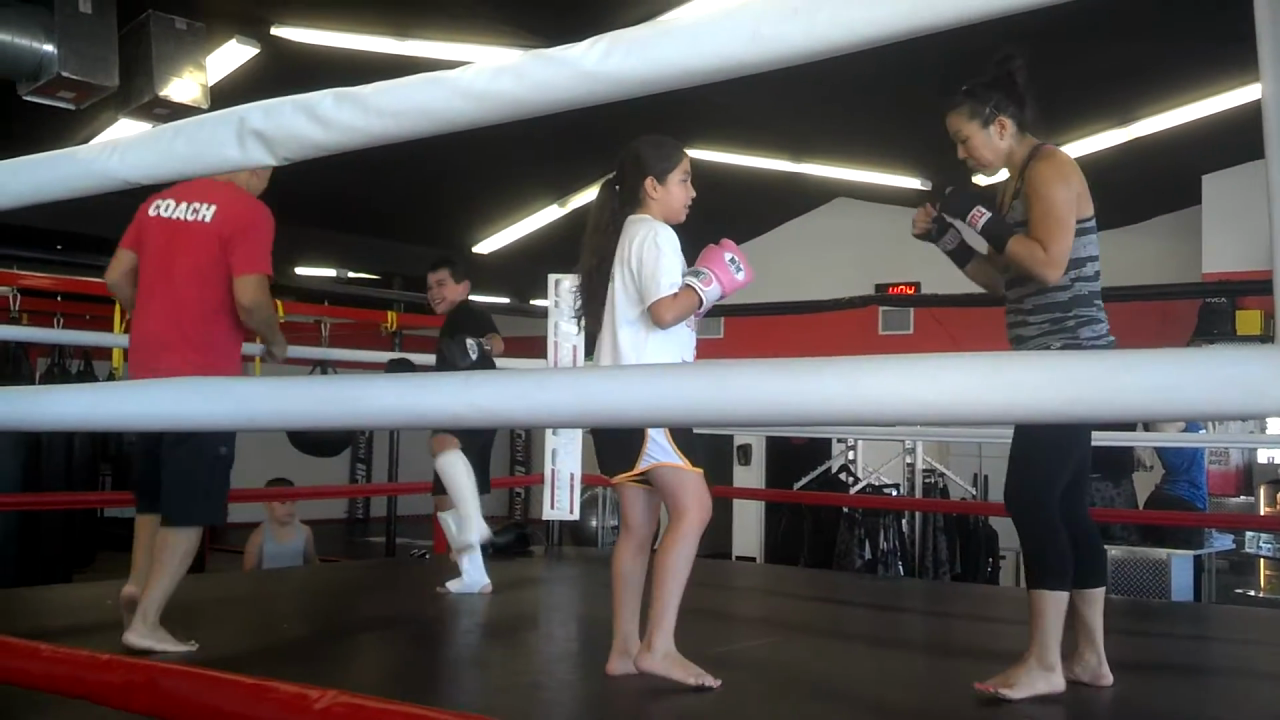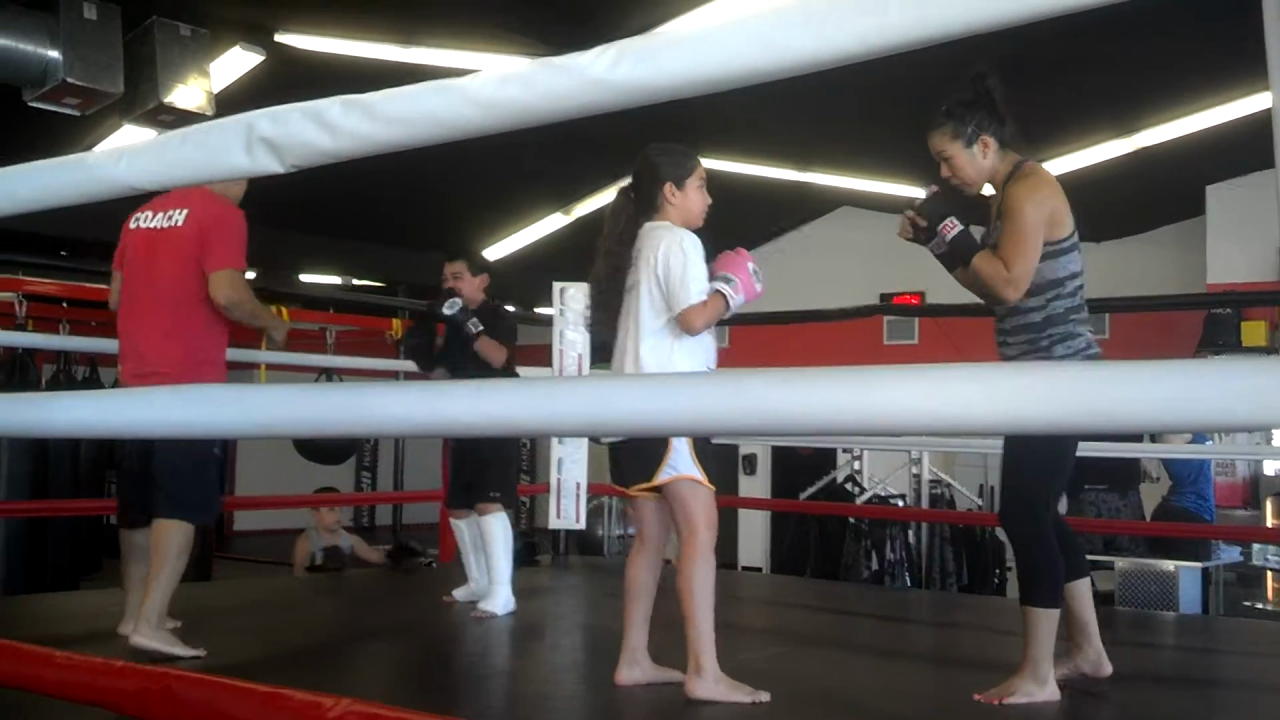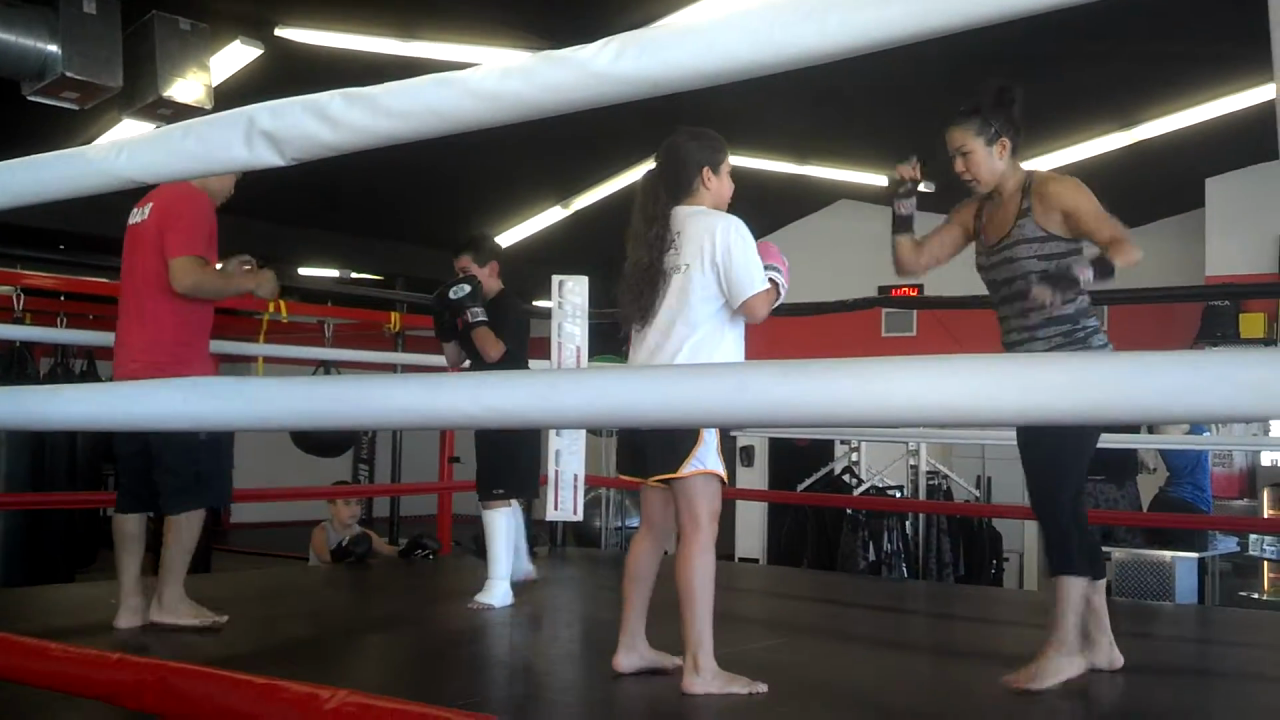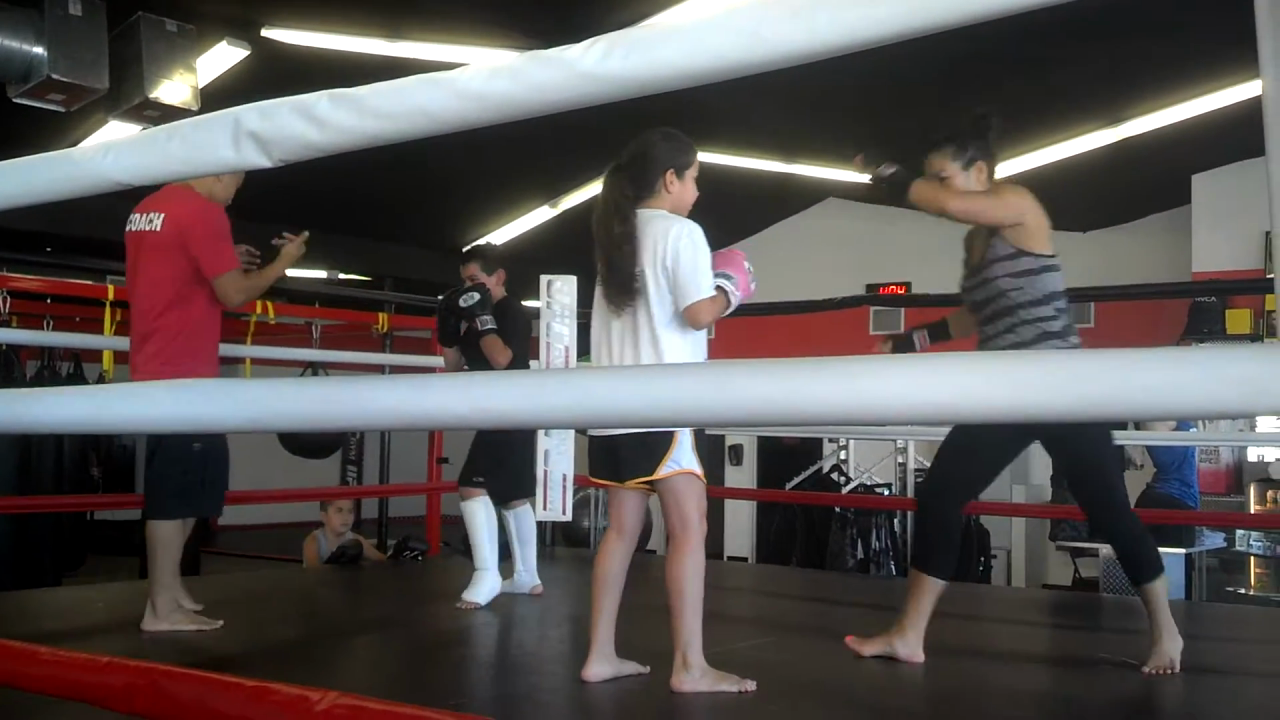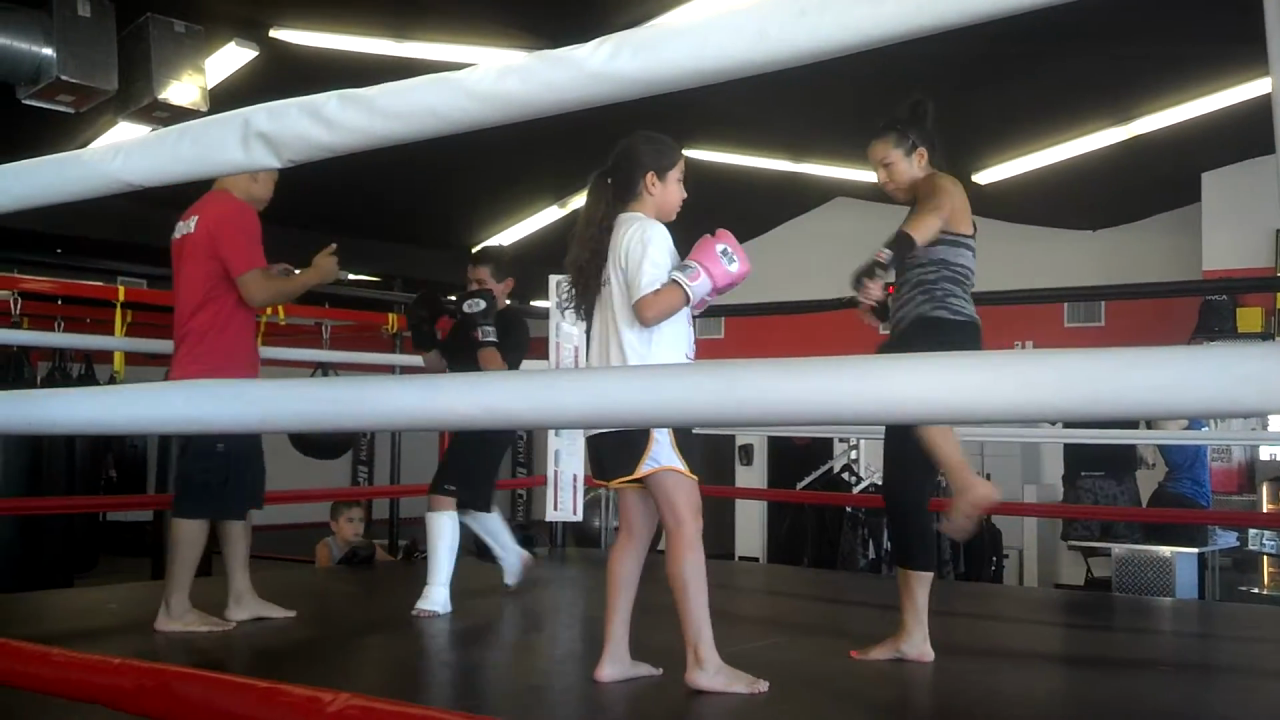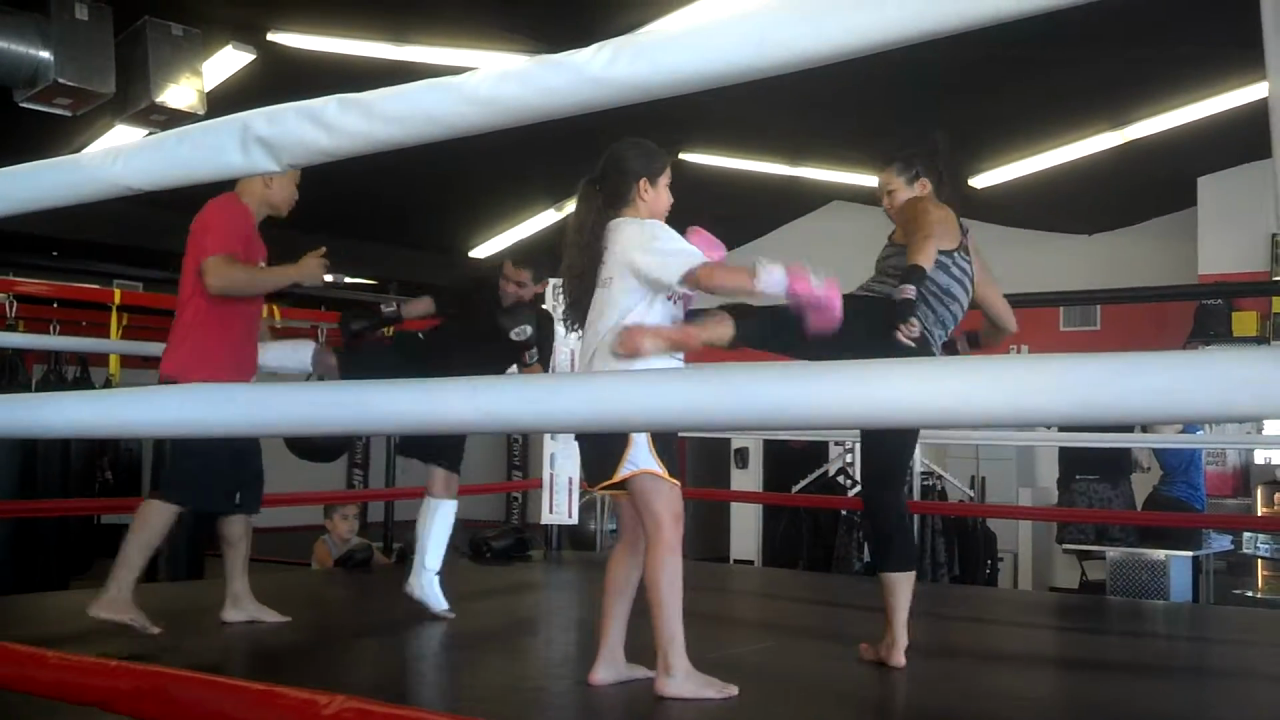
dt=0.4s
person 1, frame 1
left shoulder: (1050, 168)
right shoulder: (1015, 185)
left elbow: (1049, 266)
right elbow: (1000, 280)
left wrist: (980, 216)
right wrist: (946, 237)
left hip: (1071, 360)
left knee: (1030, 500)
right knee: (1066, 506)
left ankle: (1044, 663)
right ankle: (1090, 656)
person 1, frame 2
left shoulder: (1029, 187)
right shoulder: (1007, 196)
left elbow: (1010, 287)
right elbow: (990, 287)
left wrist: (954, 227)
right wrist: (935, 241)
left hip: (1055, 373)
left knee: (1024, 515)
right knee: (1039, 512)
left ankle: (1038, 675)
right ankle: (1087, 648)
person 1, frame 3
left shoulder: (1053, 191)
right shoulder: (973, 213)
left elbow: (1128, 249)
right elbow: (908, 262)
left wrist: (1072, 278)
right wrist: (903, 200)
left hip: (1078, 366)
left knee: (1053, 498)
right knee: (1060, 503)
left ankle: (1061, 647)
right ankle: (1098, 642)
person 1, frame 4
left shoulder: (1020, 211)
right shoulder: (974, 240)
left elbow: (943, 201)
left wrist: (892, 176)
right wrist: (917, 339)
left knee: (1105, 510)
right knee: (938, 498)
left ankle: (1164, 630)
right ankle: (909, 635)
person 1, frame 5
left shoulder: (941, 189)
right shoulder: (930, 207)
left elbow: (929, 222)
left wrist: (878, 264)
right wrist: (889, 299)
left hip: (942, 330)
right hip: (941, 353)
right knee: (902, 490)
left ankle: (966, 479)
right ankle: (911, 636)
person 1, frame 6
left shoulder: (926, 211)
right shoulder: (970, 254)
left elbow: (923, 245)
right elbow: (1006, 323)
left wrist: (907, 299)
right wrist: (966, 342)
left hip: (874, 323)
right hip: (911, 361)
left knee: (758, 322)
right knee: (885, 496)
left ankle: (669, 337)
right ankle: (894, 639)
person 2, frame 1
left shoulder: (627, 236)
right shoulder: (655, 235)
right elbow: (667, 312)
left wrist: (705, 291)
right wrist: (710, 281)
left knee: (638, 525)
right knee: (693, 510)
left ankle: (625, 649)
right ankle: (658, 646)
person 2, frame 2
left shoulder: (639, 246)
right shoulder: (678, 241)
right elbow: (695, 318)
left wrist: (717, 291)
right wrist: (733, 287)
left knee: (652, 536)
right knee: (699, 529)
left ankle: (634, 659)
right ankle: (705, 671)
person 2, frame 3
left shoulder: (656, 233)
right shoulder: (723, 228)
right elbow: (755, 307)
right wrist: (777, 276)
left knee: (656, 525)
right knee: (699, 527)
left ankle: (632, 643)
right ankle: (702, 667)
person 2, frame 4
left shoulder: (618, 237)
right shoulder: (680, 233)
right elbow: (696, 313)
right wrist: (731, 287)
left knee: (623, 527)
right knee: (689, 528)
left ankle: (601, 654)
right ankle: (691, 665)
person 2, frame 5
left shoulder: (619, 233)
right shoulder: (646, 231)
right elbow: (650, 308)
left wrist: (700, 286)
right wrist: (702, 273)
left knee: (637, 528)
right knee: (685, 523)
left ankle: (615, 655)
right ankle: (704, 661)
person 2, frame 6
left shoulder: (608, 240)
right shoulder: (645, 237)
right elbow: (709, 275)
left wrist: (688, 269)
right wrist: (788, 280)
left knee: (637, 533)
right knee: (666, 526)
left ankle: (608, 658)
right ankle: (675, 668)
person 3, frame 1
left shoulder: (159, 201)
right shoulder: (247, 211)
left elbow: (116, 274)
right elbow: (249, 300)
right wrist: (274, 336)
left hip: (146, 371)
right hip: (201, 379)
left knee: (153, 491)
right knee: (189, 507)
left ankle: (138, 582)
right ankle: (144, 621)
person 3, frame 2
left shoulder: (144, 213)
right shoulder: (222, 213)
left elbow: (116, 298)
right elbow: (225, 294)
right wrist: (269, 323)
left hip: (137, 382)
right hip: (190, 383)
left knee: (138, 503)
right knee: (182, 504)
left ankle: (135, 612)
right ankle: (149, 622)
person 3, frame 3
left shoulder: (152, 203)
right shoulder: (191, 203)
right elbow: (185, 279)
left wrist: (223, 275)
right wrist: (249, 283)
left hip: (134, 373)
right hip: (177, 372)
left knee: (137, 494)
right knee: (191, 490)
left ankle: (129, 602)
right ankle: (169, 598)
person 3, frame 4
left shoulder: (145, 210)
right shoulder: (203, 213)
right elbow: (234, 294)
left wrist: (224, 263)
right wrist: (283, 261)
left hip: (154, 371)
right hip: (182, 376)
left knee: (192, 483)
right knee: (177, 492)
left ankle: (168, 585)
right ankle: (160, 609)
person 3, frame 5
left shoulder: (195, 217)
right shoulder: (234, 213)
right elbow: (256, 294)
left wrist: (272, 278)
right wrist: (315, 274)
left hip: (212, 377)
right hip: (215, 380)
left knee: (235, 489)
right knee: (201, 496)
left ankle: (242, 597)
right ankle: (174, 609)
person 3, frame 6
left shoulder: (243, 226)
right shoulder: (225, 212)
right elbow: (219, 279)
right wrist: (297, 272)
left hip: (225, 382)
right hip: (198, 380)
left knee: (239, 493)
right knee: (178, 488)
left ankle: (238, 599)
right ankle: (115, 594)
person 4, frame 1
left shoulder: (468, 312)
right shoulder: (452, 325)
left elbow: (497, 344)
left wrist: (480, 347)
left knee: (441, 441)
right knee: (445, 499)
left ankle: (474, 525)
right ankle: (474, 576)
person 4, frame 2
left shoulder: (497, 315)
right shoulder: (456, 327)
left elbow: (498, 358)
right elbow: (442, 379)
left wrist: (468, 320)
right wrist: (423, 356)
left knee: (489, 504)
right knee: (459, 508)
left ankle: (501, 593)
right ankle: (479, 583)
person 4, frame 3
left shoulder: (511, 306)
right shoulder: (481, 308)
left elbow: (493, 352)
right elbow: (455, 360)
left wrist: (472, 309)
right wrist: (445, 321)
left knee: (495, 496)
right knee: (502, 494)
left ankle: (499, 585)
right ankle: (519, 562)
person 4, frame 4
left shoulder: (513, 313)
right shoulder: (482, 318)
left elbow: (501, 359)
right elbow: (453, 366)
left wrist: (482, 317)
right wrist: (448, 328)
left knee: (473, 489)
right knee: (514, 497)
left ankle: (486, 576)
right ankle: (527, 576)
person 4, frame 5
left shoulder: (515, 322)
right shoulder: (472, 316)
left elbow: (494, 371)
right elbow: (436, 362)
left wrist: (482, 325)
right wrist: (424, 331)
left hip: (487, 427)
left knee: (443, 498)
right knee: (471, 504)
left ankle: (437, 593)
right ankle: (512, 555)
person 4, frame 6
left shoulder: (541, 325)
right shoulder: (484, 292)
right elbow: (433, 303)
left wrist: (527, 342)
right wrist: (387, 314)
right hip: (415, 360)
left knee: (444, 484)
right knee: (327, 362)
left ankle: (425, 579)
